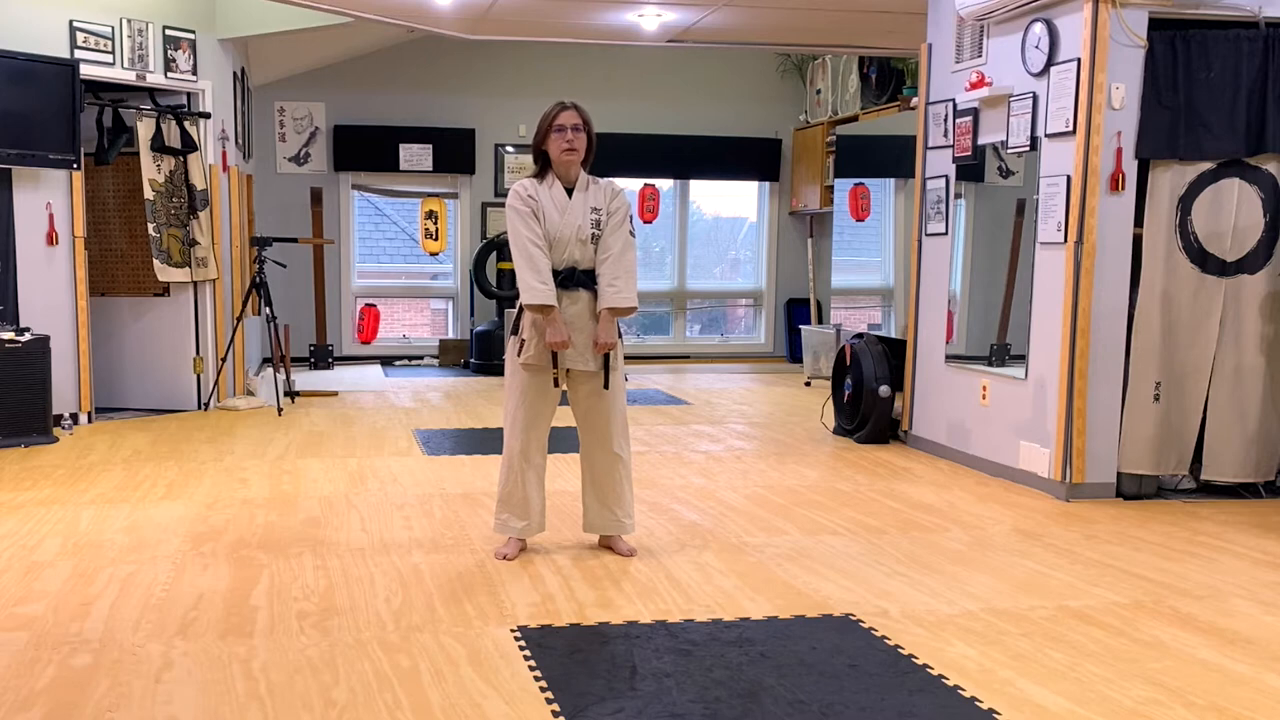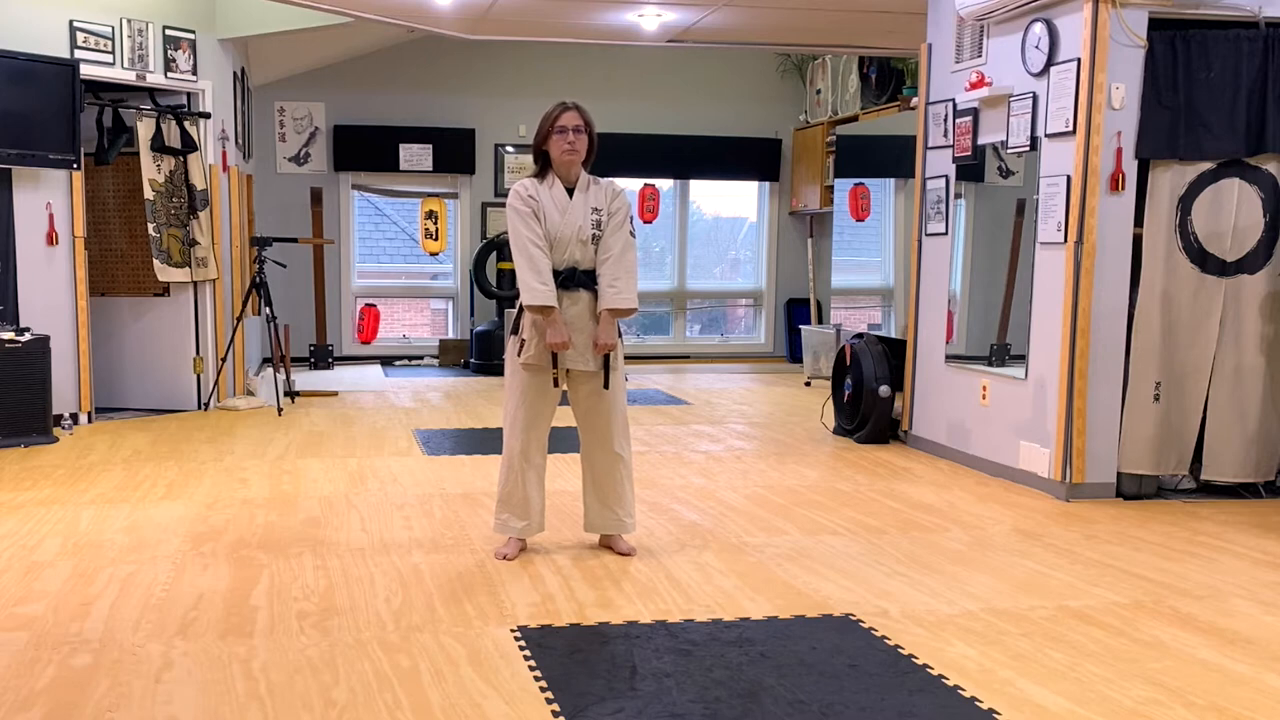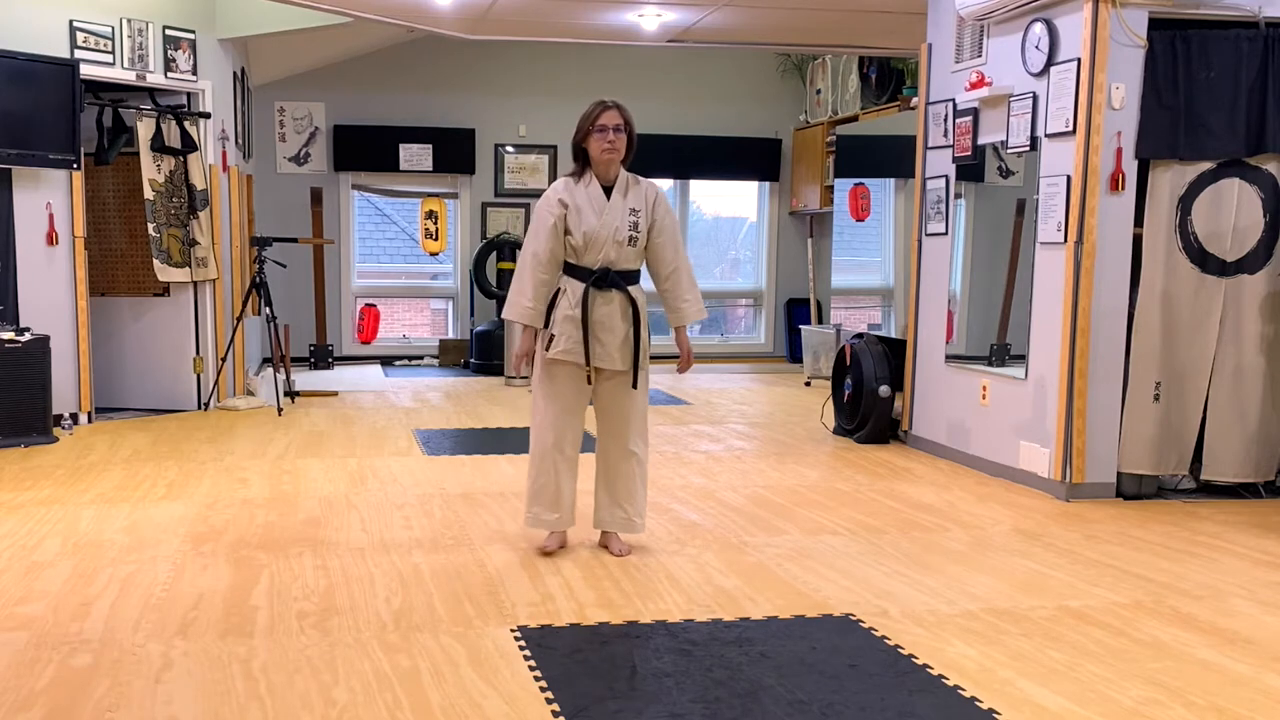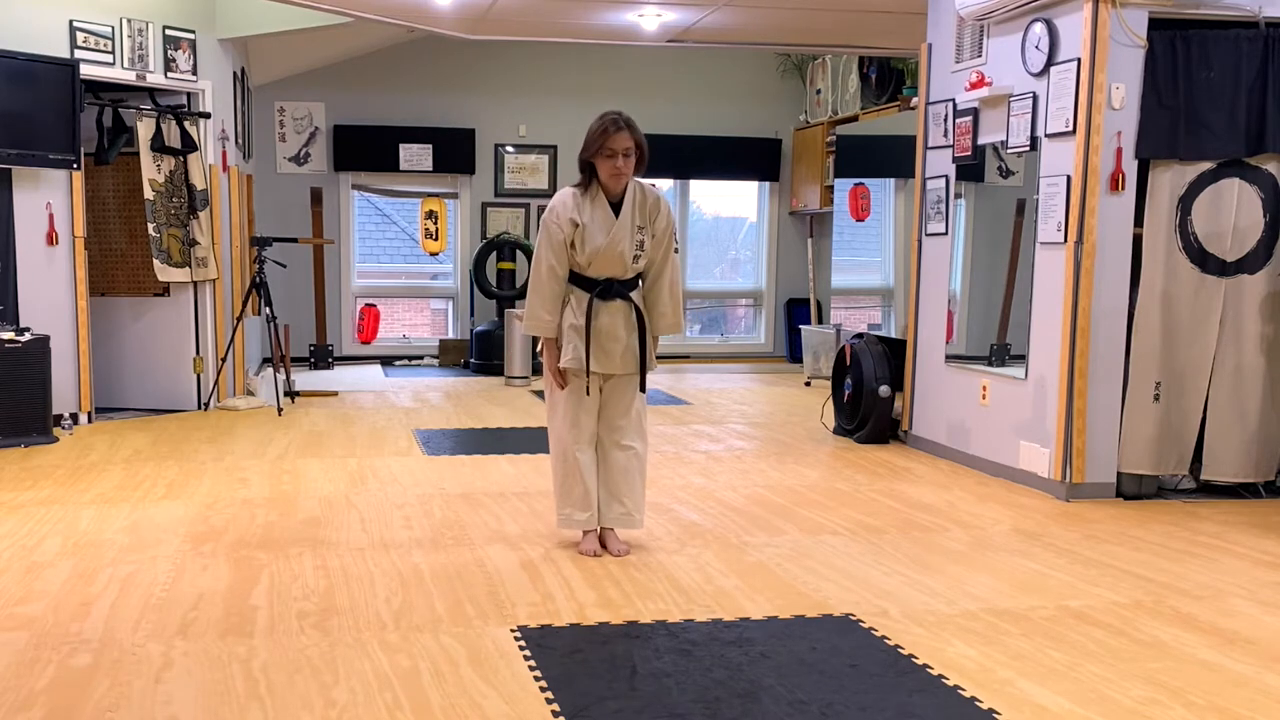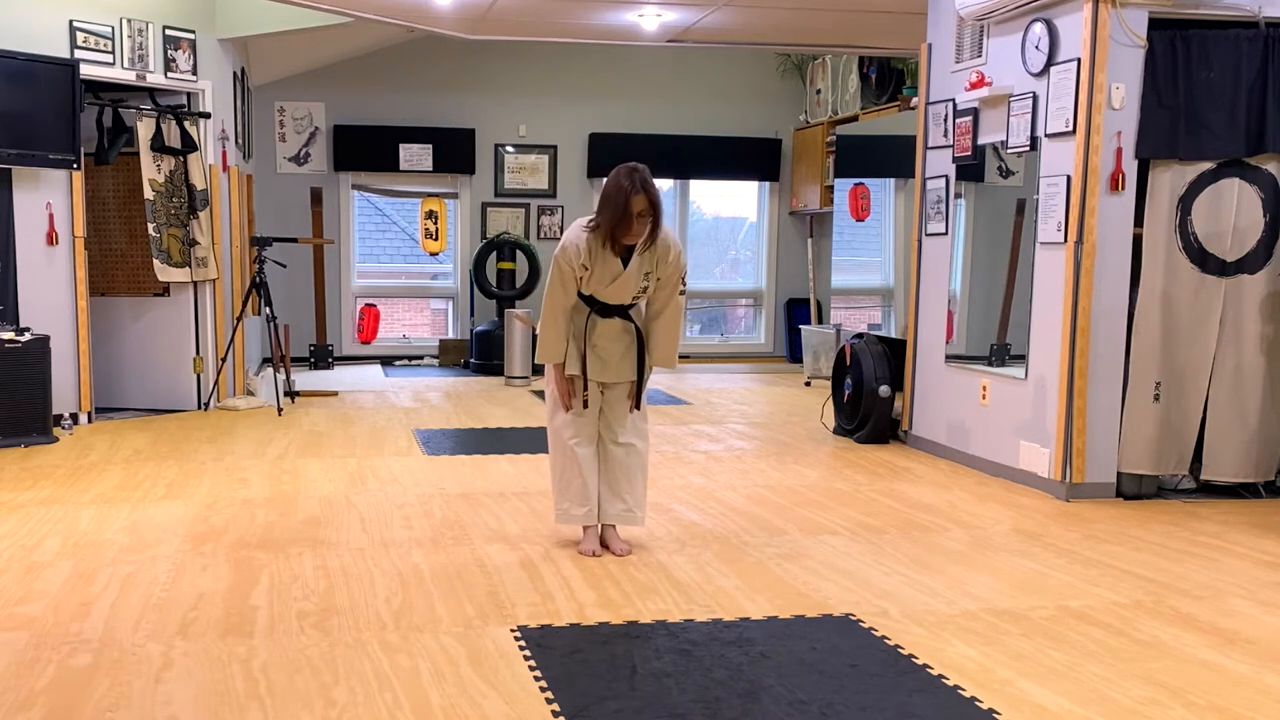
dt=0.7s
person 1, frame 1
left shoulder: (610, 196)
right shoulder: (525, 194)
left elbow: (616, 261)
right elbow: (532, 261)
left wrist: (606, 321)
right wrist: (552, 321)
left hip: (595, 318)
right hip: (539, 319)
left knee: (606, 430)
right knee: (525, 431)
left ankle: (609, 527)
right ankle: (518, 529)
person 1, frame 2
left shoulder: (611, 196)
right shoulder: (526, 194)
left elbow: (617, 261)
right elbow: (532, 261)
left wrist: (607, 323)
right wrist: (553, 322)
left hip: (595, 319)
right hip: (539, 320)
left knee: (607, 430)
right knee: (525, 431)
left ankle: (609, 527)
right ankle: (518, 529)
person 1, frame 3
left shoulder: (649, 197)
right shoulder: (562, 194)
left elbow: (670, 265)
right elbow: (538, 263)
left wrist: (681, 331)
right wrist: (530, 330)
left hip: (625, 319)
right hip: (570, 317)
left knee: (624, 432)
right knee: (556, 428)
left ankle: (612, 526)
right ankle: (556, 523)
person 1, frame 4
left shoulder: (654, 206)
right shoulder: (566, 206)
left elbow: (661, 275)
right elbow: (549, 277)
left wrist: (653, 337)
right wrist: (550, 341)
left hip: (627, 325)
right hip: (577, 324)
left knee: (624, 431)
right knee: (574, 430)
left ankle: (610, 524)
right ankle: (586, 524)
person 1, frame 5
left shoulder: (667, 250)
right shoulder: (577, 243)
left elbow: (663, 313)
right elbow: (557, 307)
left wrist: (646, 368)
right wrist: (559, 368)
left hip: (626, 338)
right hip: (577, 336)
left knee: (625, 431)
right knee: (575, 429)
left ankle: (611, 524)
right ankle: (588, 525)
